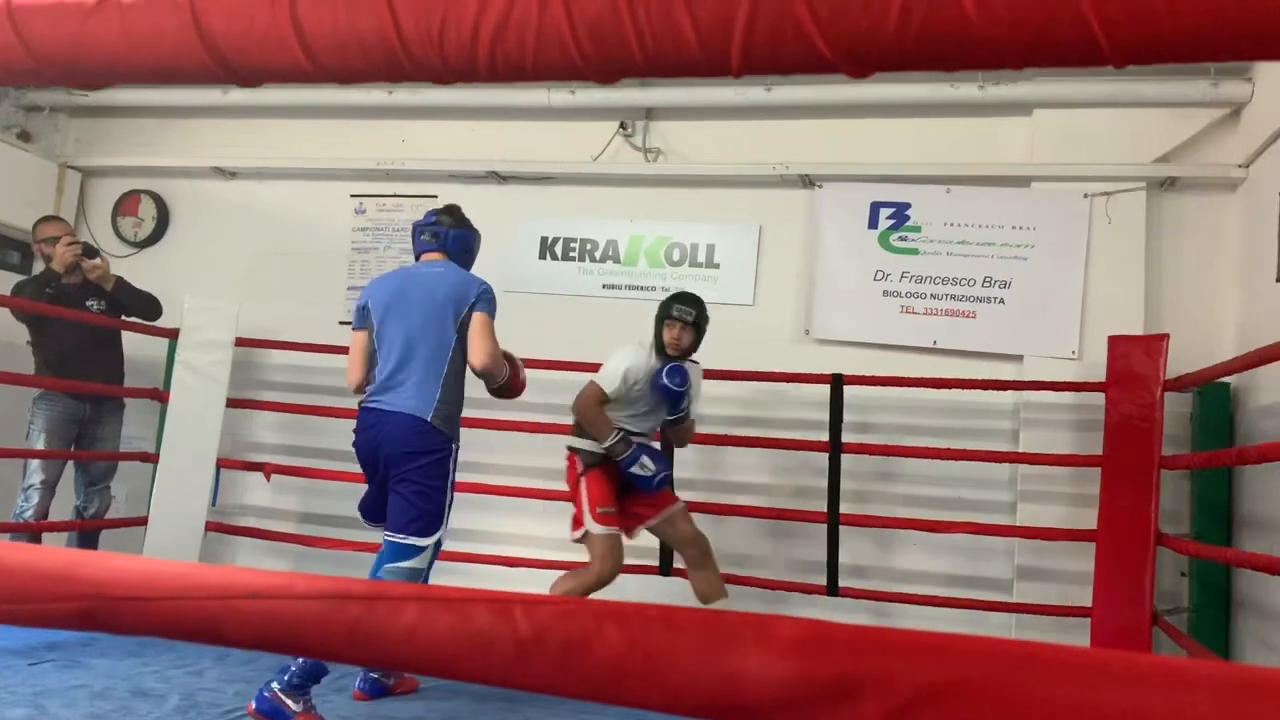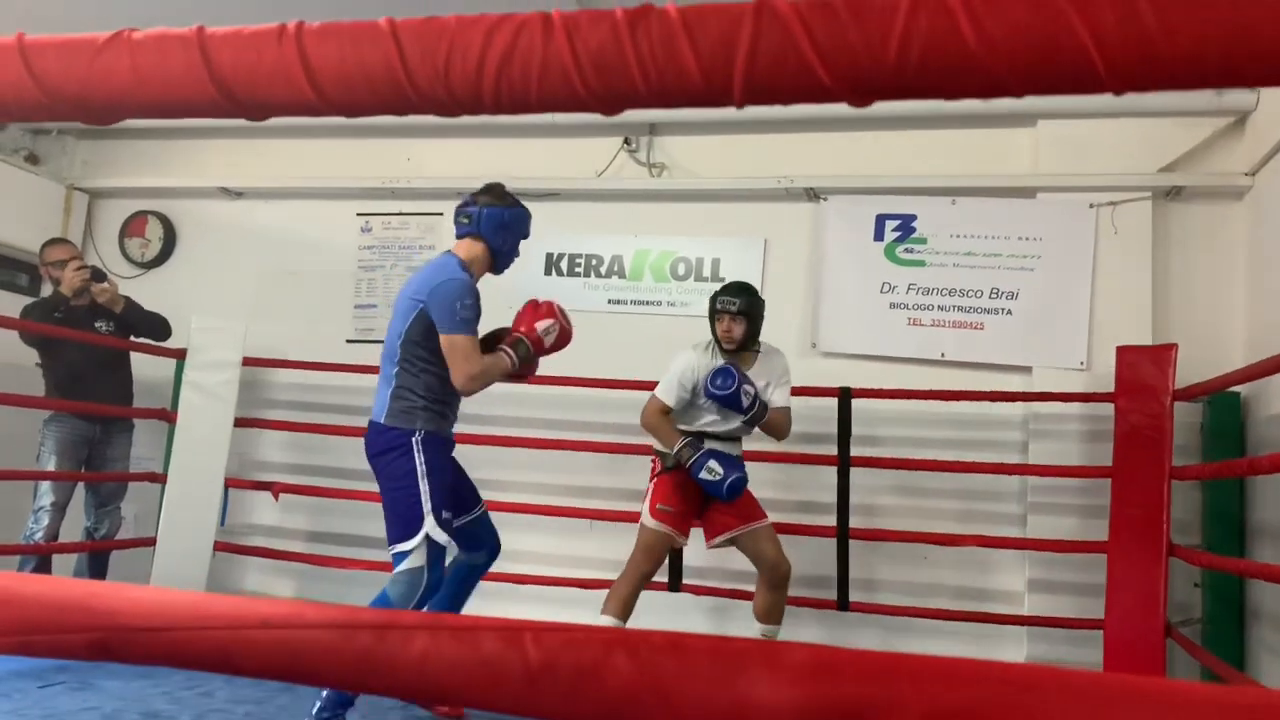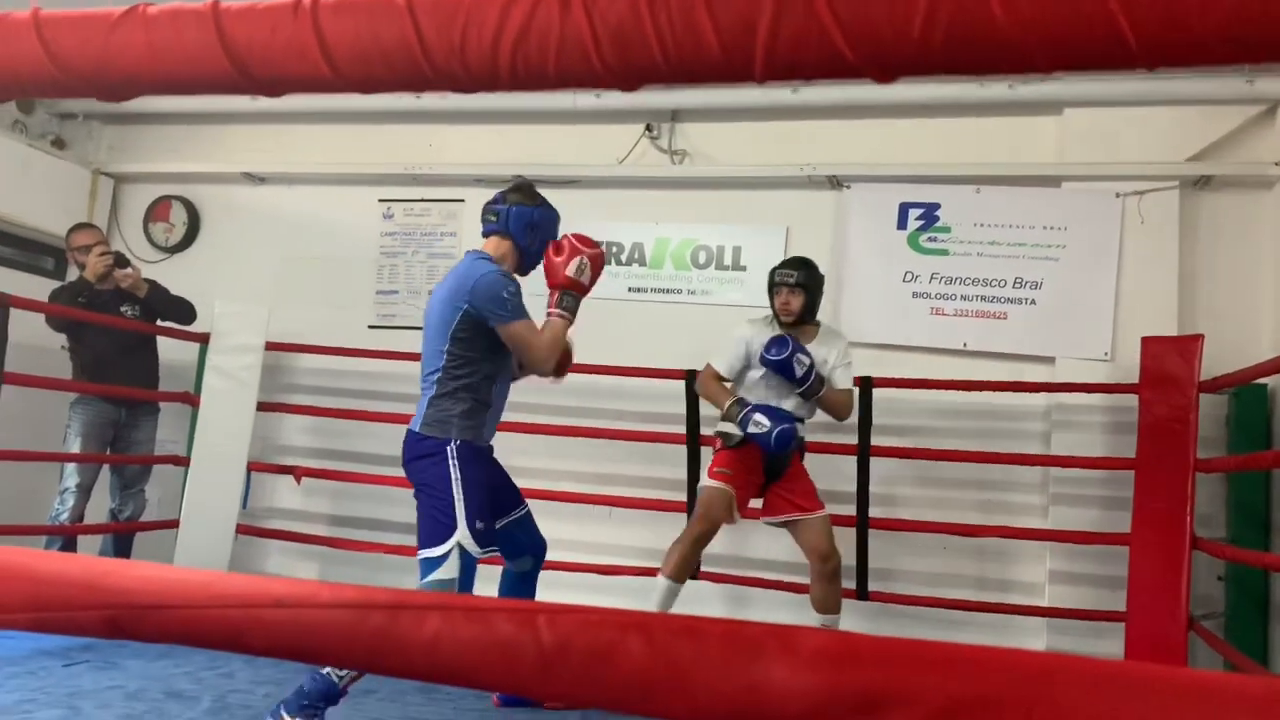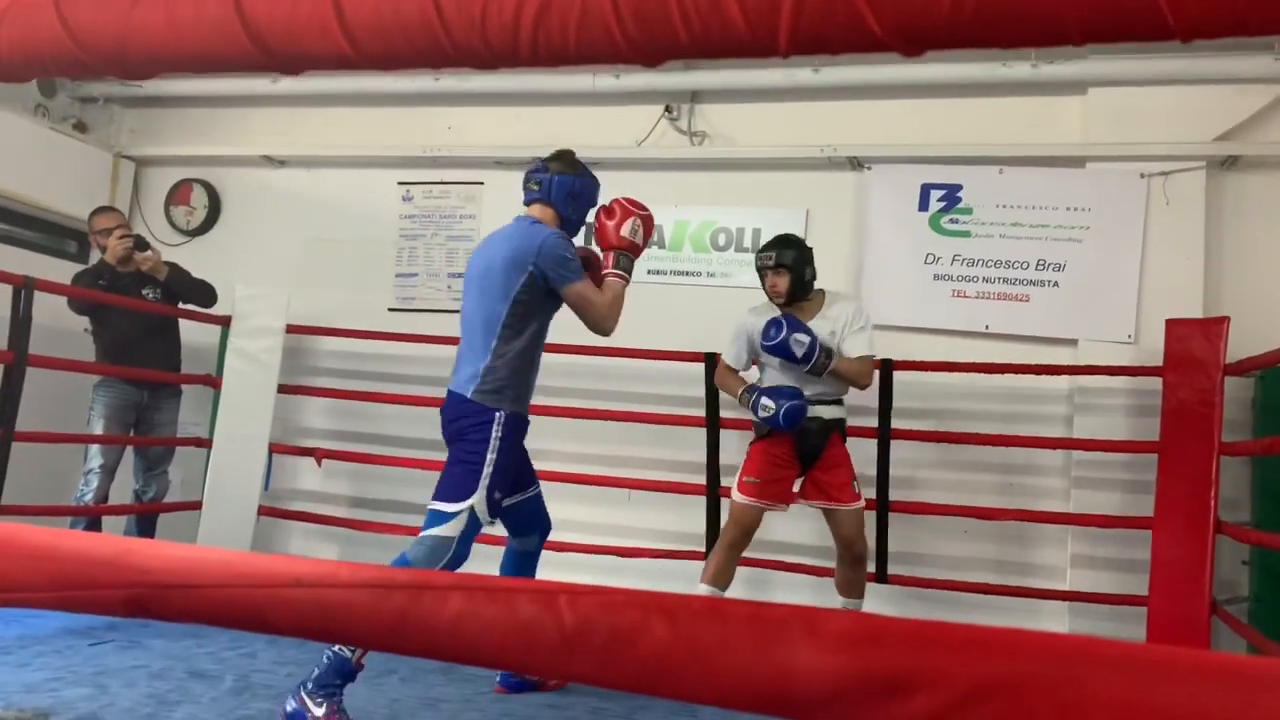
dt=0.5s
person 1, frame 1
left shoulder: (377, 288)
right shoulder: (474, 289)
left elbow: (357, 378)
right elbow: (483, 362)
right wrist: (507, 373)
left hip: (373, 427)
right hip: (425, 434)
left knee: (401, 544)
right knee: (404, 571)
left ankle: (376, 669)
person 1, frame 2
left shoulder: (440, 274)
right shoulder: (455, 284)
right elbow: (466, 379)
left wrist: (495, 350)
right wrist: (520, 350)
left hip: (418, 438)
right hip: (408, 438)
left knee: (480, 544)
right knee: (416, 577)
person 1, frame 3
left shoulder: (474, 272)
right shoulder: (490, 282)
right elbow: (539, 356)
left wrist: (522, 363)
right wrist: (567, 288)
left hip: (464, 448)
right hip: (445, 449)
left knee: (528, 550)
right knee: (444, 591)
person 1, frame 4
left shoulder: (499, 241)
right shoulder: (549, 243)
right elbow: (602, 322)
left wrist: (580, 271)
right wrist: (621, 259)
left hip: (482, 407)
right hip: (488, 413)
left knee: (531, 530)
right knee: (441, 547)
person 2, frame 1
left shoulder: (689, 374)
right shoulder: (635, 357)
left elbow: (681, 438)
right elbow: (584, 403)
left wrist: (678, 411)
right wrist: (624, 450)
left hip: (636, 465)
right hip: (597, 459)
left knee: (695, 544)
right knee: (605, 566)
person 2, frame 2
left shoulder: (774, 362)
right shoulder: (695, 359)
left elbow: (781, 430)
right elbow: (651, 416)
left wrist: (750, 405)
right wrist: (694, 456)
left hip: (724, 470)
right hip: (678, 465)
left knee: (777, 567)
right knee: (644, 562)
person 2, frame 3
left shoulder: (835, 344)
right shoulder: (753, 332)
left elbow: (841, 409)
right elbow: (706, 380)
left wrist: (809, 379)
right wrist: (743, 413)
left hip: (785, 453)
right hip: (739, 445)
left knee: (825, 556)
right knee: (699, 528)
person 2, frame 4
left shoulder: (847, 310)
right shoulder: (758, 320)
left elbow: (864, 376)
right elbow: (723, 373)
left wrist: (816, 355)
right wrist: (752, 396)
left hip: (826, 434)
right hip: (775, 431)
left knee: (853, 544)
right knee: (737, 530)
person 3, frame 1
left shoulder: (107, 284)
right shoulder: (31, 288)
left elbow: (152, 310)
right elbow: (22, 312)
left wrist: (111, 283)
right wrist: (56, 269)
left hip: (106, 405)
right hip: (55, 400)
left knee: (95, 500)
right knee: (36, 493)
person 3, frame 2
left shoulder: (116, 305)
right shoulder: (40, 311)
left elbow: (161, 330)
right elbow: (30, 336)
left wrist: (120, 305)
right wrist: (64, 294)
left hip: (115, 425)
right hip: (66, 422)
left knee: (105, 521)
right knee: (47, 514)
person 3, frame 3
left shoulder: (143, 288)
right shoulder: (69, 295)
left elbow: (187, 314)
right elbow: (55, 321)
left wrist: (143, 290)
right wrist: (88, 279)
left hip: (141, 409)
right hip: (92, 404)
left knee: (129, 502)
right knee: (72, 494)
person 3, frame 4
left shoulder: (165, 271)
right shoulder: (91, 279)
left elbow: (208, 297)
right elbow: (78, 305)
left wrist: (162, 273)
right wrist: (108, 262)
left hip: (163, 391)
right hip: (115, 387)
left knee: (153, 483)
right knee: (97, 476)
